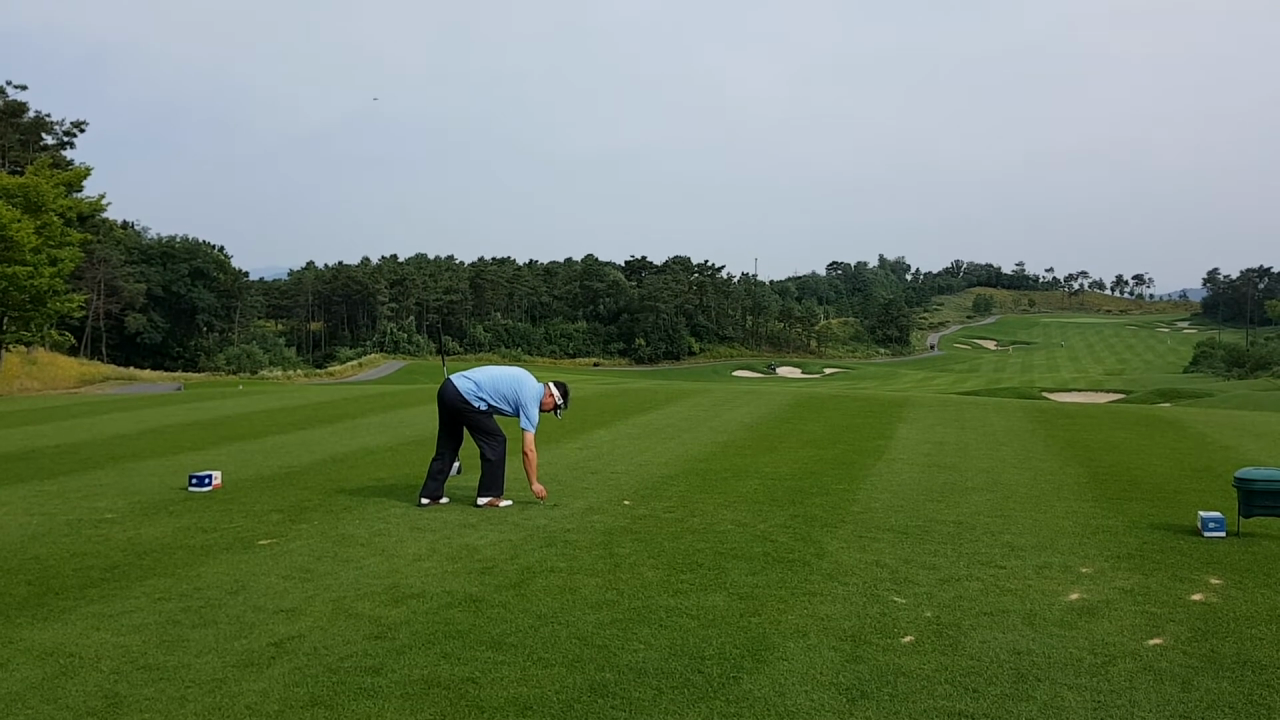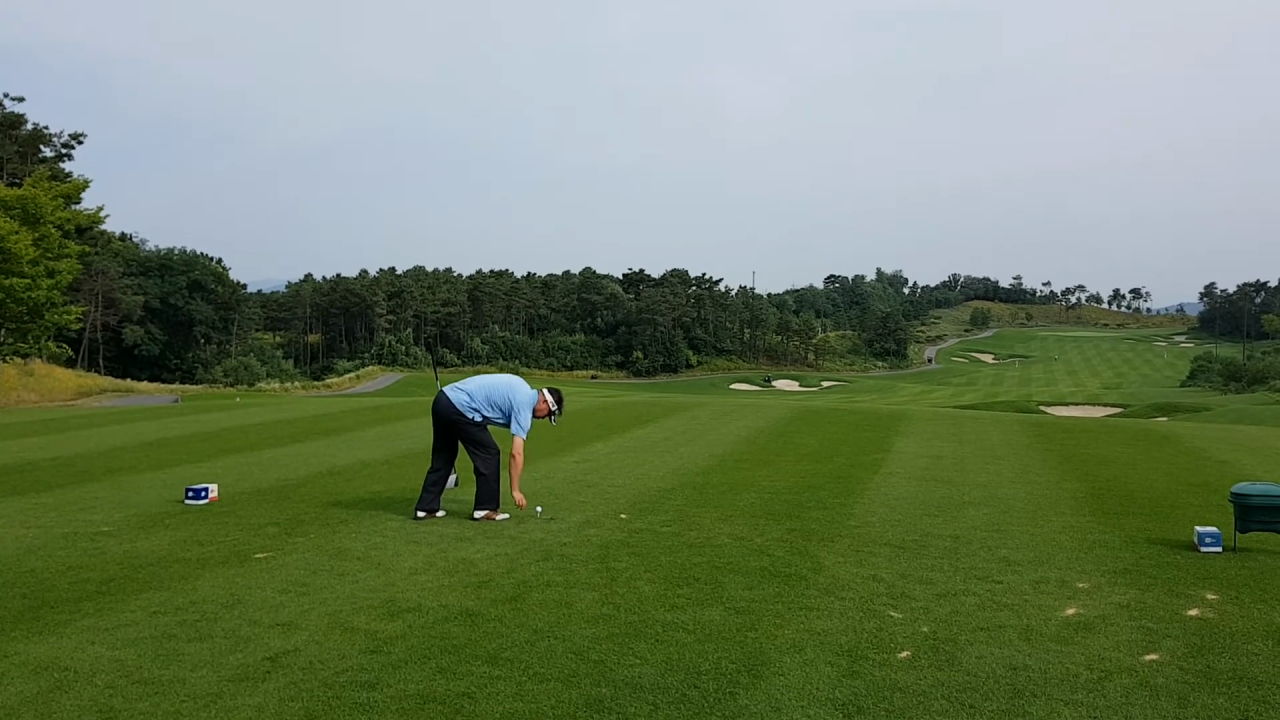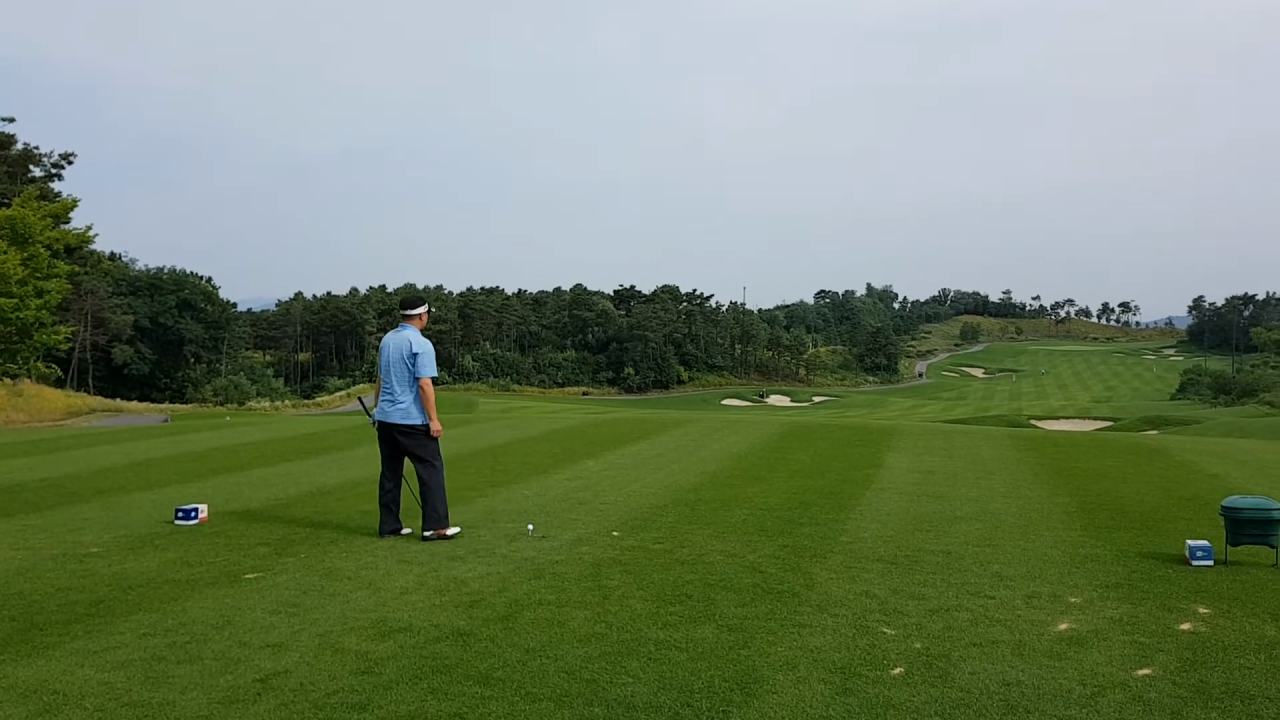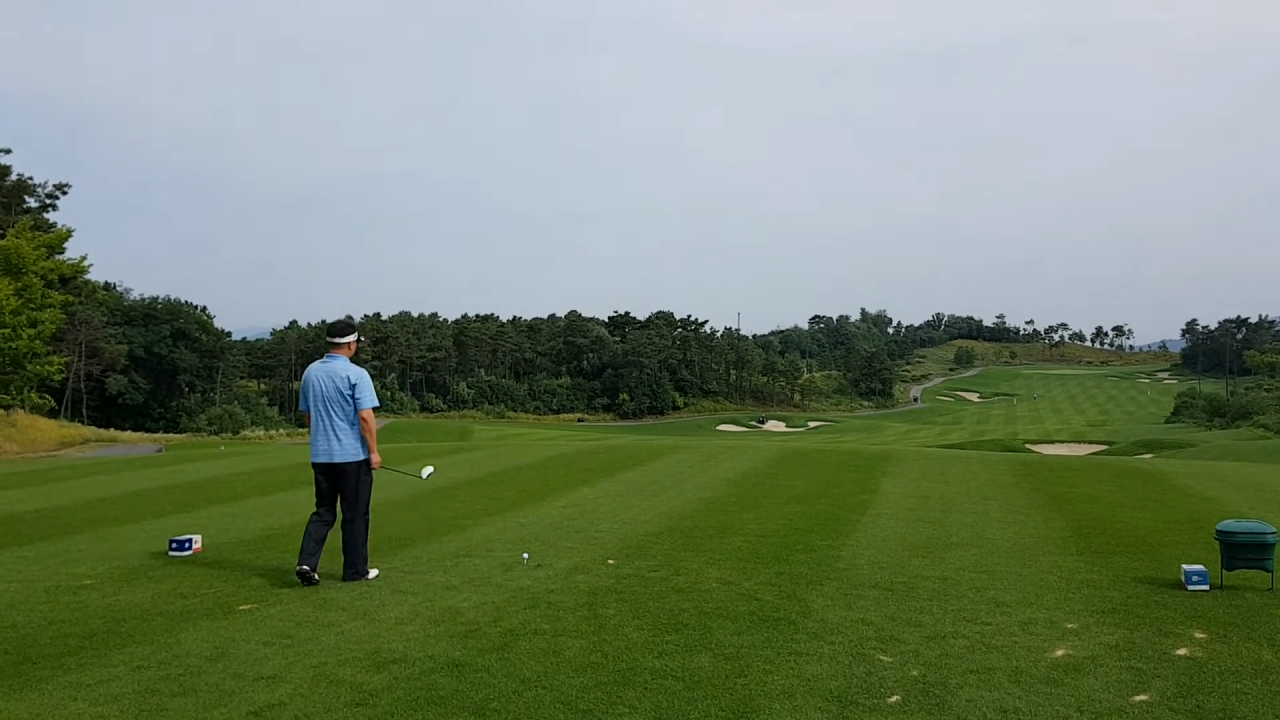
dt=1s
person 1, frame 1
left shoulder: (527, 383)
right shoulder: (531, 397)
right elbow: (528, 449)
right wrist: (534, 483)
left hip: (449, 387)
right hip: (465, 396)
left knee: (448, 445)
right knee: (495, 442)
left ankle: (430, 494)
right ankle: (488, 496)
person 1, frame 2
left shoulder: (521, 388)
right shoulder: (524, 405)
right elbow: (516, 454)
right wrist: (515, 490)
left hip: (443, 399)
right hip: (459, 408)
left knee: (442, 458)
right knee: (489, 455)
left ankle: (426, 507)
right ankle: (485, 509)
person 1, frame 3
left shoulder: (387, 339)
right shoulder: (422, 344)
right elbow: (425, 385)
left wrist: (379, 407)
right wrist: (434, 419)
left hip: (385, 417)
right hip: (410, 420)
left knee: (390, 473)
right knee: (430, 468)
left ankle: (389, 525)
right ankle: (435, 525)
person 1, frame 4
left shoulder: (310, 372)
right shoulder: (357, 374)
left elbow: (307, 415)
right elbow: (366, 417)
right wrist: (374, 451)
left hip: (321, 455)
right hip: (352, 455)
left knee: (323, 511)
right knee: (355, 514)
left ankle: (307, 562)
right ankle: (355, 570)
